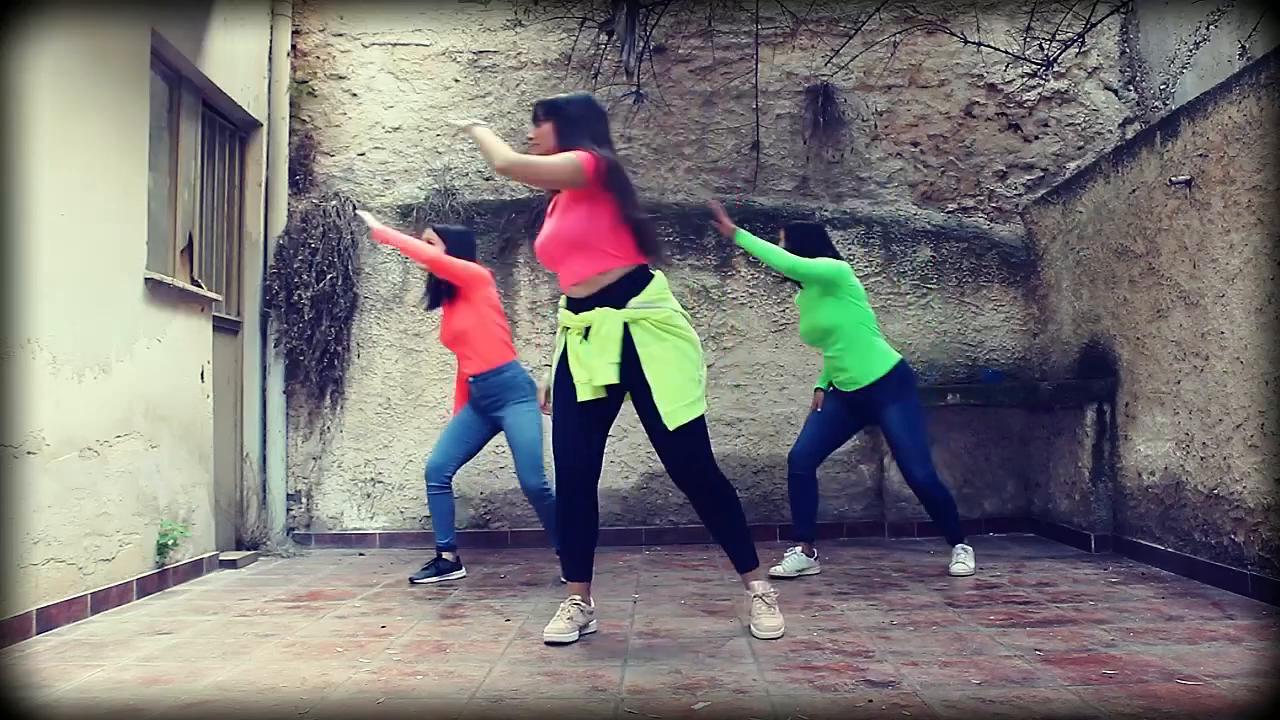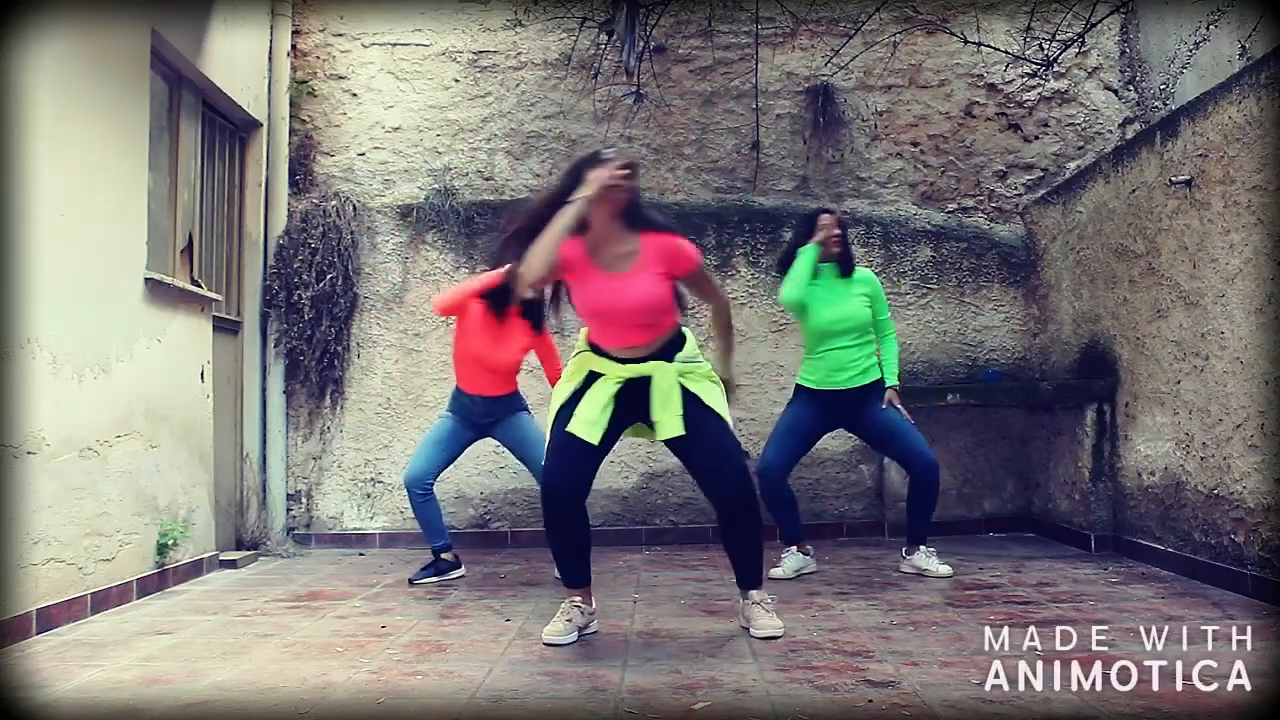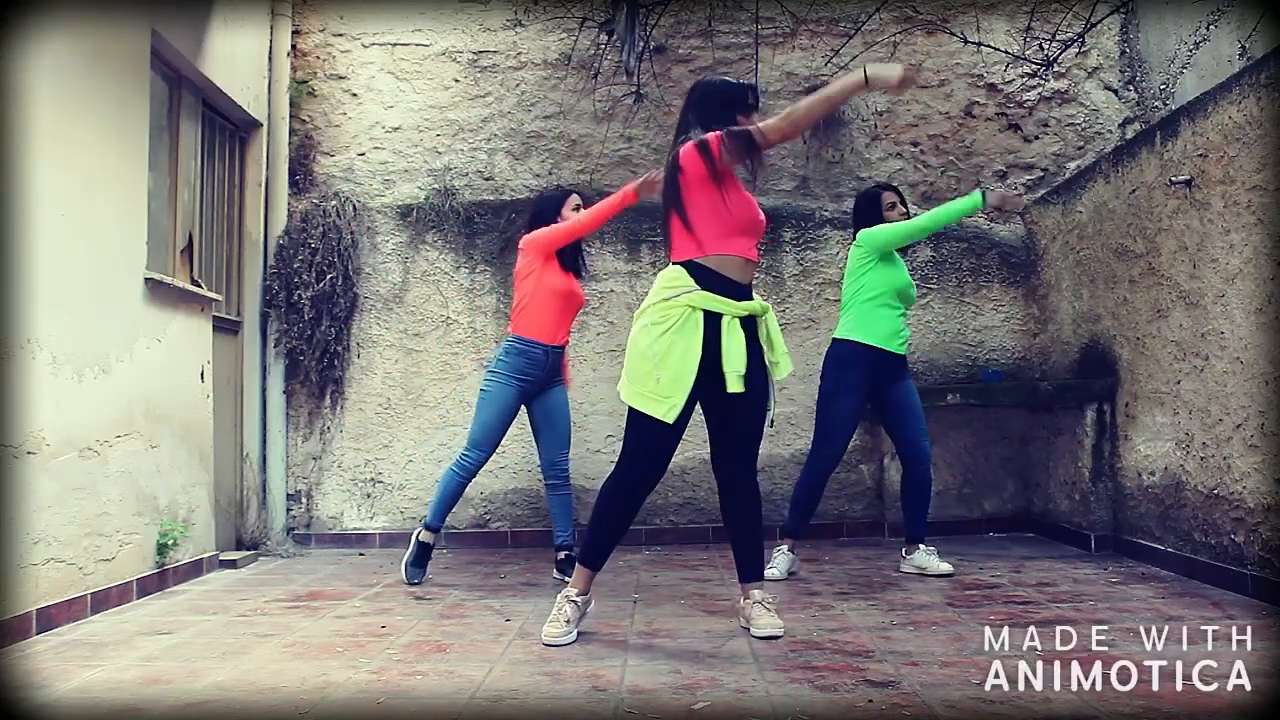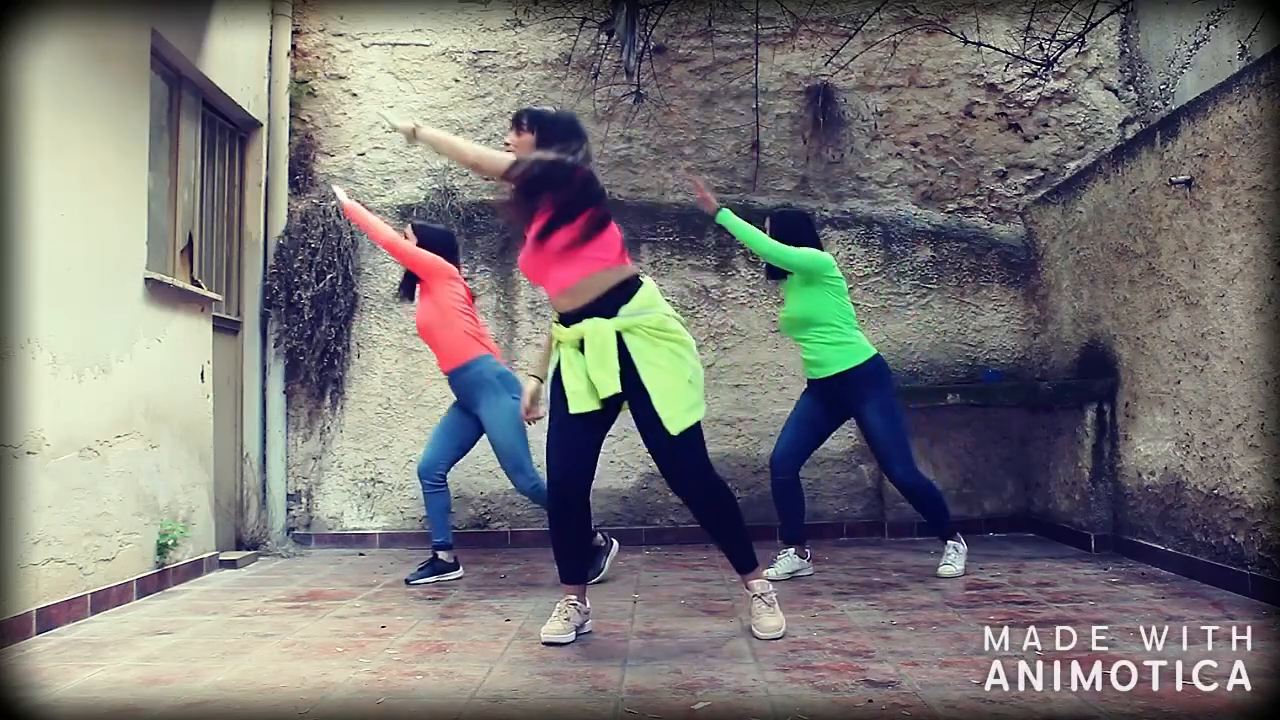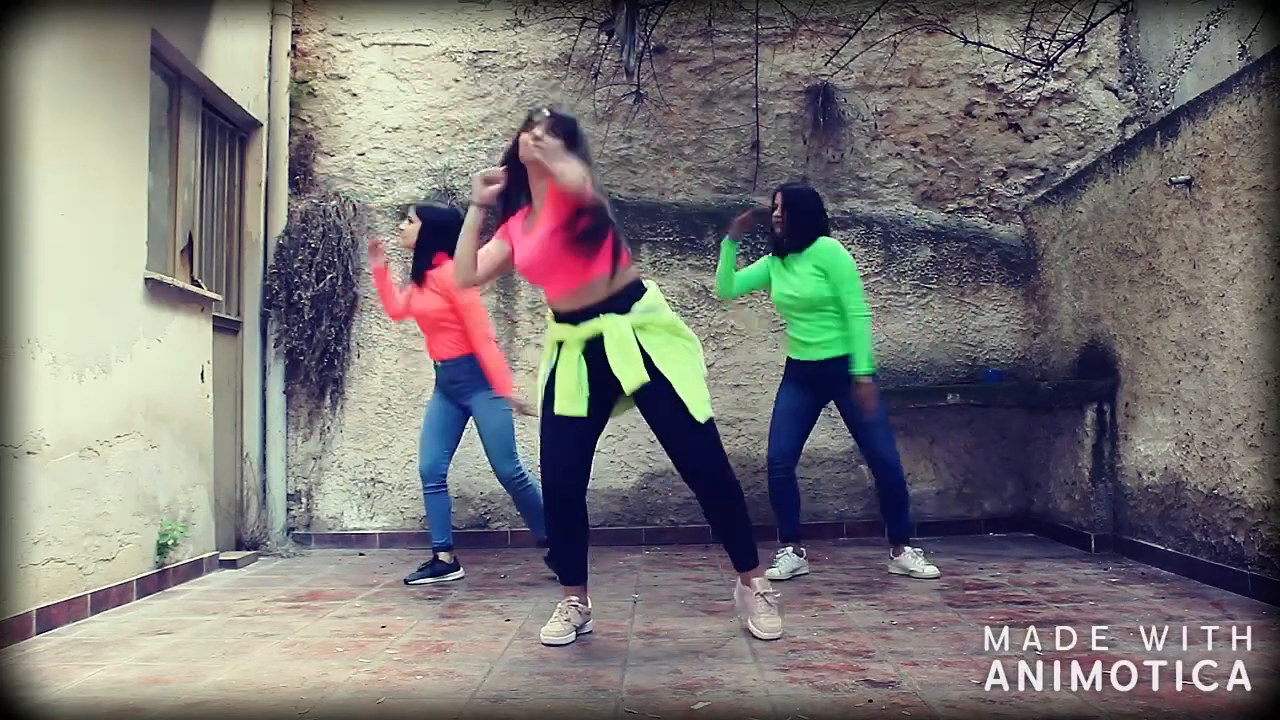
dt=1s
person 1, frame 1
left shoulder: (591, 166)
right shoulder: (557, 205)
left elbow: (508, 163)
left wrist: (480, 130)
right wrist: (555, 365)
left hip: (640, 329)
right hip: (584, 339)
left knee: (692, 466)
right knee: (572, 476)
left ankle: (755, 585)
right ankle: (578, 601)
person 1, frame 2
left shoulder: (666, 246)
right shoulder: (566, 247)
left elbow: (716, 302)
right elbow: (528, 277)
left wrist: (725, 366)
right wrist: (579, 202)
left hip: (673, 377)
right hip: (602, 379)
left knee: (733, 485)
right knee: (560, 486)
left ankle: (754, 596)
right ankle: (578, 603)
person 1, frame 3
left shoulder: (721, 176)
right shoulder: (698, 153)
right elbow: (786, 125)
right wrist: (867, 76)
left hip: (735, 325)
right hip: (688, 319)
left knee: (738, 468)
right knee: (640, 465)
left ankle: (753, 595)
right ankle: (577, 593)
person 1, frame 4
left shoulder: (567, 180)
right shoulder: (539, 212)
left elbow: (476, 157)
left wrist: (419, 130)
right wrist: (536, 374)
left hip: (635, 336)
right hip: (579, 348)
left knee: (688, 470)
right knee: (564, 482)
left ankle: (755, 584)
right ankle: (573, 601)
person 1, frame 5
left shoulder: (573, 188)
right shoulder: (514, 222)
left elbow: (579, 185)
right elbow: (467, 277)
right wrist: (478, 207)
left hip: (636, 333)
right hip: (575, 350)
left knee: (705, 466)
right knee: (559, 482)
left ankle: (752, 582)
right ankle: (574, 601)
person 2, frame 1
left shoulder: (835, 271)
right shoulder: (804, 297)
left elbow: (791, 265)
left wrist: (735, 234)
right wrist: (822, 386)
left hip: (889, 385)
right hip: (845, 394)
left knee: (920, 475)
right knee: (800, 461)
left ankle: (959, 545)
right ankle: (804, 552)
person 2, frame 2
left shoulder: (864, 280)
right shoulder: (801, 286)
left elbow: (887, 334)
right elbow: (789, 298)
left wrist: (891, 384)
right wrist: (811, 249)
left hip: (867, 394)
right hip: (813, 398)
left knee: (925, 464)
right knee: (769, 469)
left ankle: (915, 551)
right ankle: (798, 551)
person 2, frame 3
left shoulder: (893, 258)
right shoulder: (869, 239)
right elbow: (924, 223)
right wrist: (982, 198)
left hip: (893, 367)
right hip: (851, 360)
left knee: (918, 457)
right knee: (823, 458)
left ankle: (914, 550)
right ankle: (787, 547)
person 2, frame 4
left shoulder: (817, 262)
right shoulder: (791, 282)
left elbow: (767, 250)
left wrist: (719, 212)
left hip: (864, 379)
right hip: (821, 389)
left knee: (902, 473)
right knee: (781, 463)
left ankle: (951, 542)
right ankle: (796, 553)
person 2, frame 5
left shoulder: (829, 250)
right shoulder: (774, 263)
left elbow: (858, 314)
right elbow: (725, 287)
left wrist: (864, 375)
right wrist: (731, 238)
left hip: (847, 367)
right hip: (801, 374)
left knee: (884, 458)
right knee: (779, 460)
left ankle: (901, 550)
right ankle: (791, 551)
person 3, frame 1
left shoulder: (476, 279)
right shoulder: (449, 301)
left elbow: (422, 255)
left wrist: (380, 230)
right wrist: (457, 415)
left hip: (511, 391)
right hip: (476, 400)
left knee: (533, 483)
right knee: (437, 470)
right ankle: (448, 558)
person 3, frame 2
left shoulder: (533, 327)
right shoulder: (473, 303)
left elbow: (557, 376)
right elbow: (441, 305)
right wrist: (497, 276)
left hip: (508, 411)
right hip: (462, 410)
right knee: (415, 478)
right ankle: (446, 558)
person 3, frame 3
left shoulder: (567, 268)
right shoulder: (535, 243)
right elbow: (584, 224)
left wrist: (563, 370)
right wrist: (631, 193)
left hip: (550, 372)
right hip: (516, 363)
left knee: (557, 469)
right knee: (473, 457)
left ankle: (565, 557)
right ankle: (426, 536)
person 3, frame 4
left shoulder: (441, 271)
right shoulder: (432, 289)
left elbow: (391, 241)
left wrist: (349, 206)
left hip: (488, 383)
right hip: (466, 395)
left knee: (524, 479)
right knee: (430, 469)
left ankle: (594, 543)
right ankle: (445, 558)
person 3, frame 5
left shoulder: (449, 273)
right shoulder: (421, 277)
left elbow: (481, 331)
right elbow: (396, 309)
left wrist: (504, 386)
right wrist: (379, 266)
left hip: (477, 379)
right hip: (446, 384)
left knee: (508, 471)
right knee: (430, 469)
right ankle: (444, 558)
